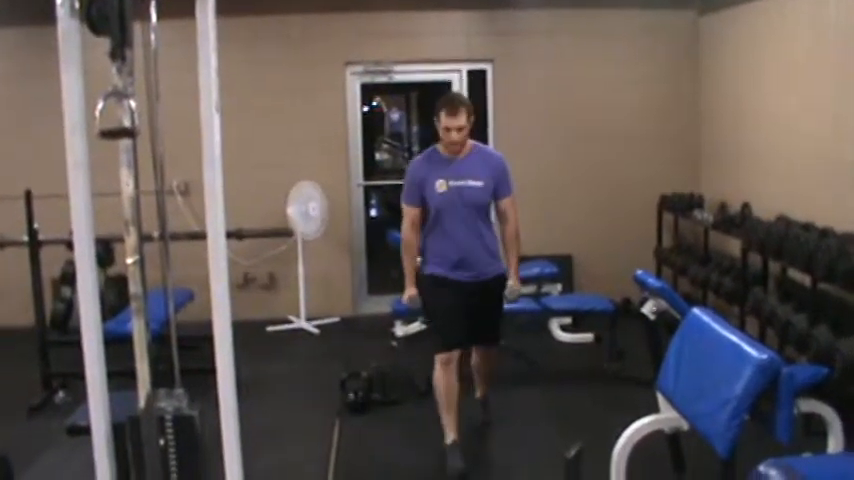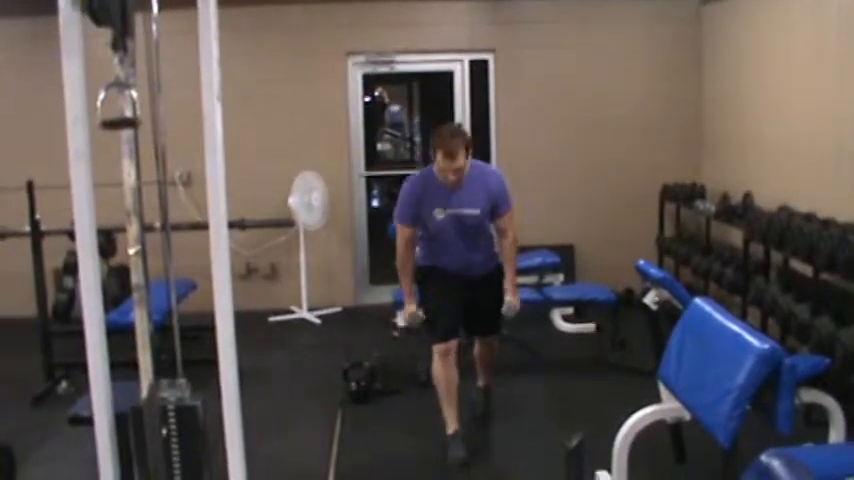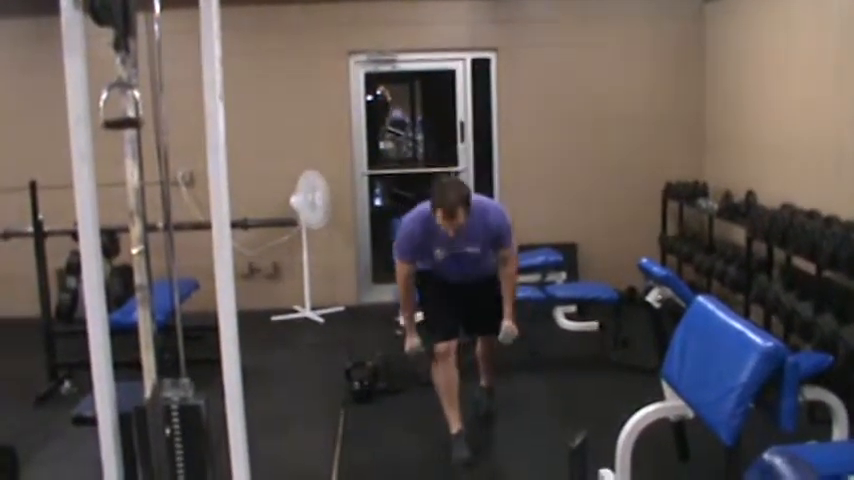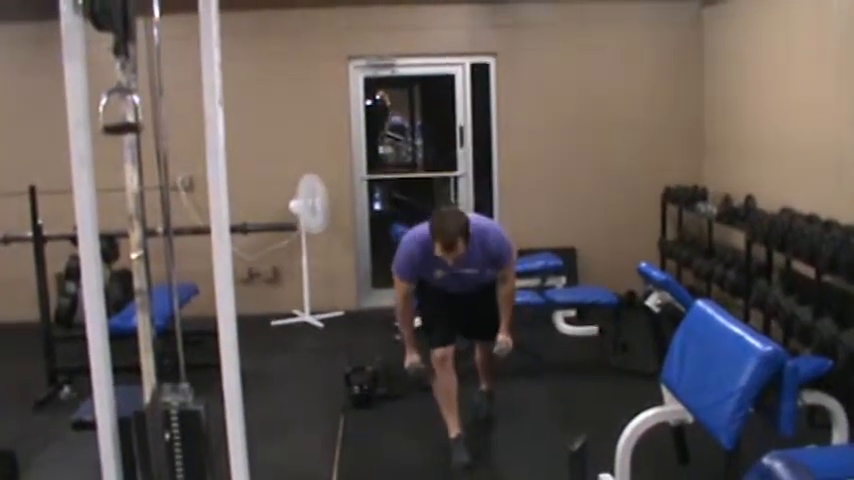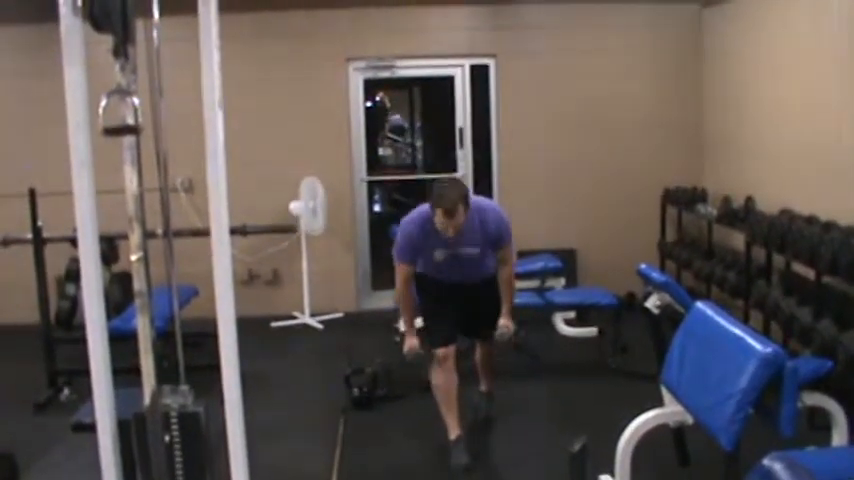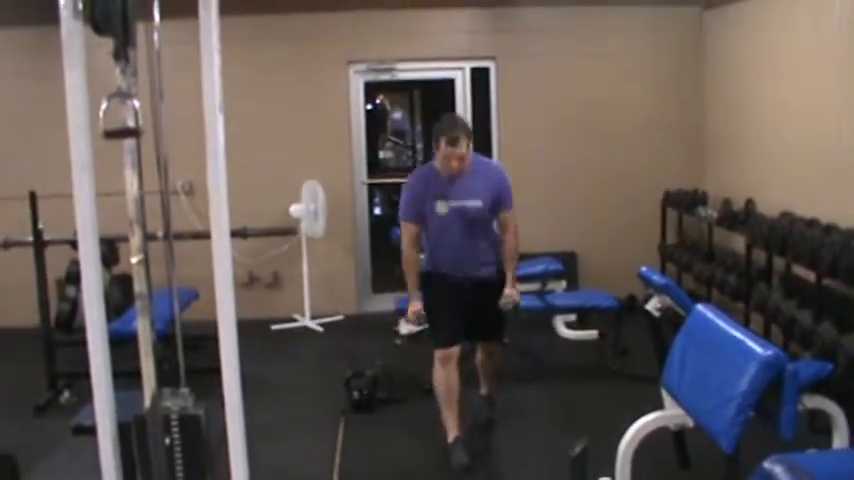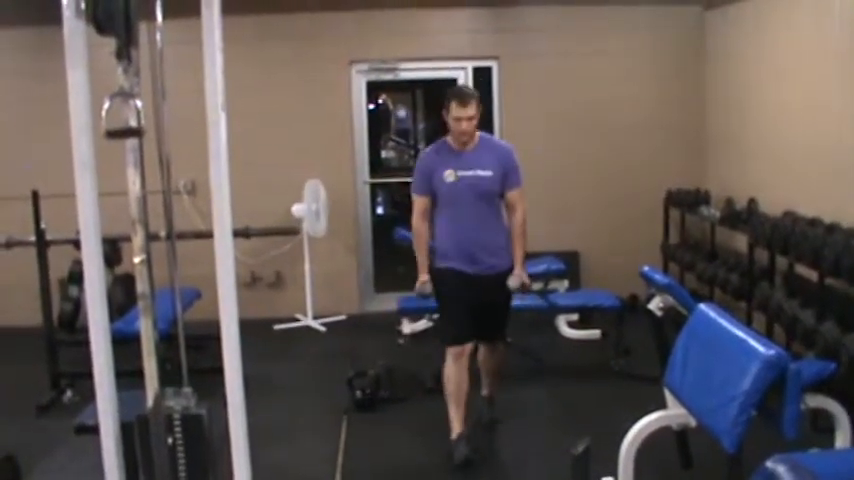
dt=0.2s
person 1, frame 1
left shoulder: (493, 163)
right shoulder: (421, 168)
left elbow: (508, 220)
right elbow: (411, 228)
left wrist: (513, 272)
right wrist: (410, 282)
left hip: (487, 274)
right hip: (440, 277)
left knee: (485, 345)
right knee: (446, 356)
left ankle: (481, 395)
right ankle: (451, 439)
person 1, frame 2
left shoulder: (491, 181)
right shoulder: (415, 187)
left elbow: (507, 234)
right elbow: (405, 245)
left wrist: (510, 287)
right wrist: (409, 298)
left hip: (484, 271)
right hip: (438, 273)
left knee: (487, 337)
right knee: (444, 347)
left ankle: (483, 386)
right ankle: (453, 429)
person 1, frame 3
left shoulder: (493, 216)
right shoulder: (413, 226)
left elbow: (507, 263)
right elbow: (405, 279)
left wrist: (509, 315)
right wrist: (410, 331)
left hip: (482, 278)
right hip: (436, 281)
left knee: (489, 336)
right knee: (443, 349)
left ankle: (486, 385)
right ankle: (456, 429)
person 1, frame 4
left shoulder: (493, 237)
right shoulder: (412, 246)
left elbow: (506, 281)
right elbow: (404, 298)
left wrist: (505, 329)
right wrist: (410, 348)
left hip: (480, 287)
right hip: (435, 291)
left knee: (487, 343)
right knee: (441, 355)
left ankle: (486, 390)
right ankle: (455, 435)
person 1, frame 5
left shoulder: (492, 217)
right shoulder: (412, 227)
left elbow: (506, 264)
right elbow: (404, 281)
left wrist: (506, 313)
right wrist: (410, 331)
left hip: (481, 282)
right hip: (436, 284)
left knee: (487, 343)
right knee: (443, 355)
left ankle: (485, 388)
right ankle: (455, 435)
person 1, frame 6
left shoulder: (493, 175)
right shoulder: (418, 185)
left elbow: (508, 229)
right elbow: (410, 244)
left wrist: (510, 283)
right wrist: (414, 296)
left hip: (488, 274)
right hip: (440, 275)
left knee: (489, 343)
right knee: (446, 356)
left ankle: (486, 394)
right ankle: (454, 437)
person 1, frame 7
left shoulder: (502, 154)
right shoulder: (429, 160)
left elbow: (516, 211)
right elbow: (420, 217)
left wrist: (519, 264)
right wrist: (423, 270)
left hip: (496, 267)
right hip: (451, 269)
left knee: (492, 342)
right knee: (457, 351)
left ankle: (487, 394)
right ankle: (457, 434)
